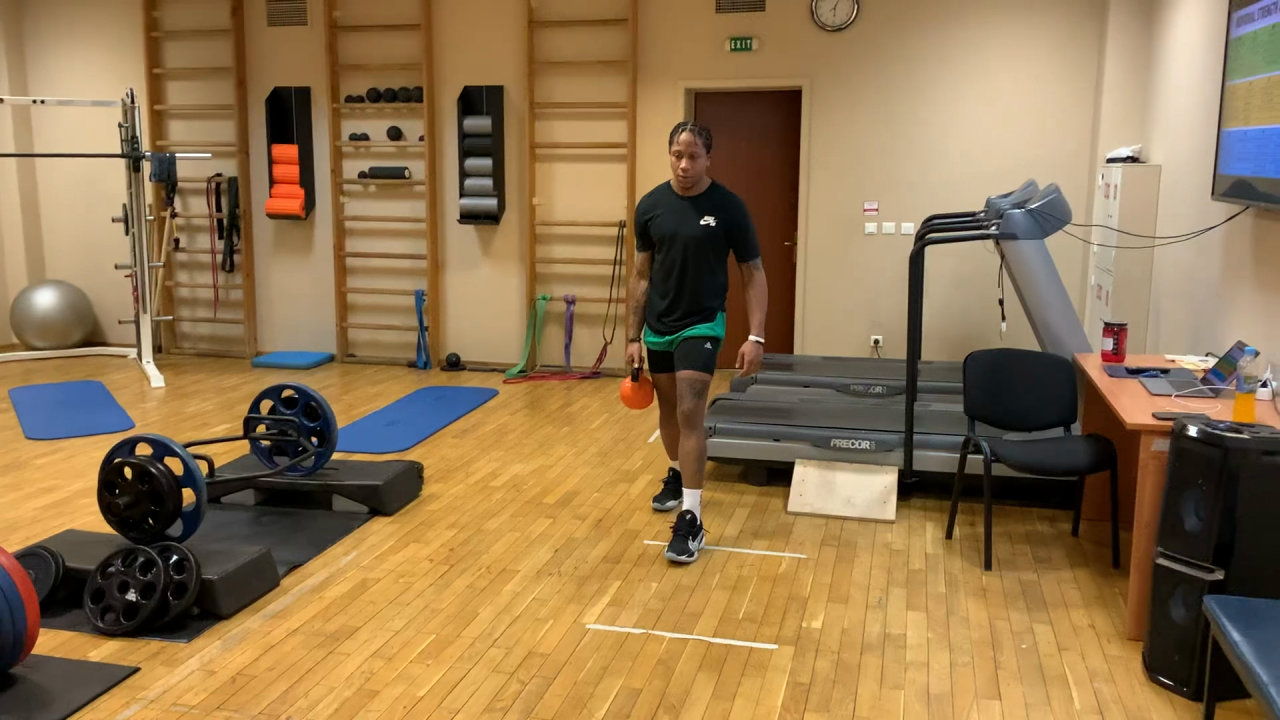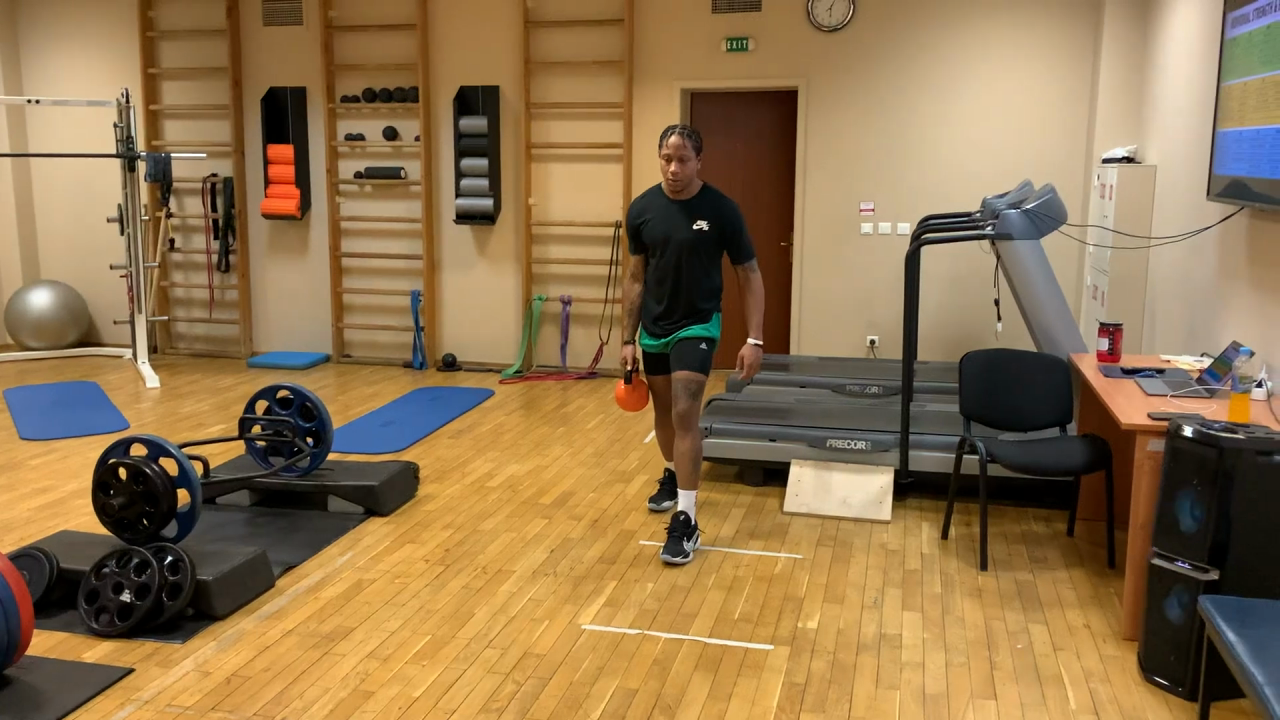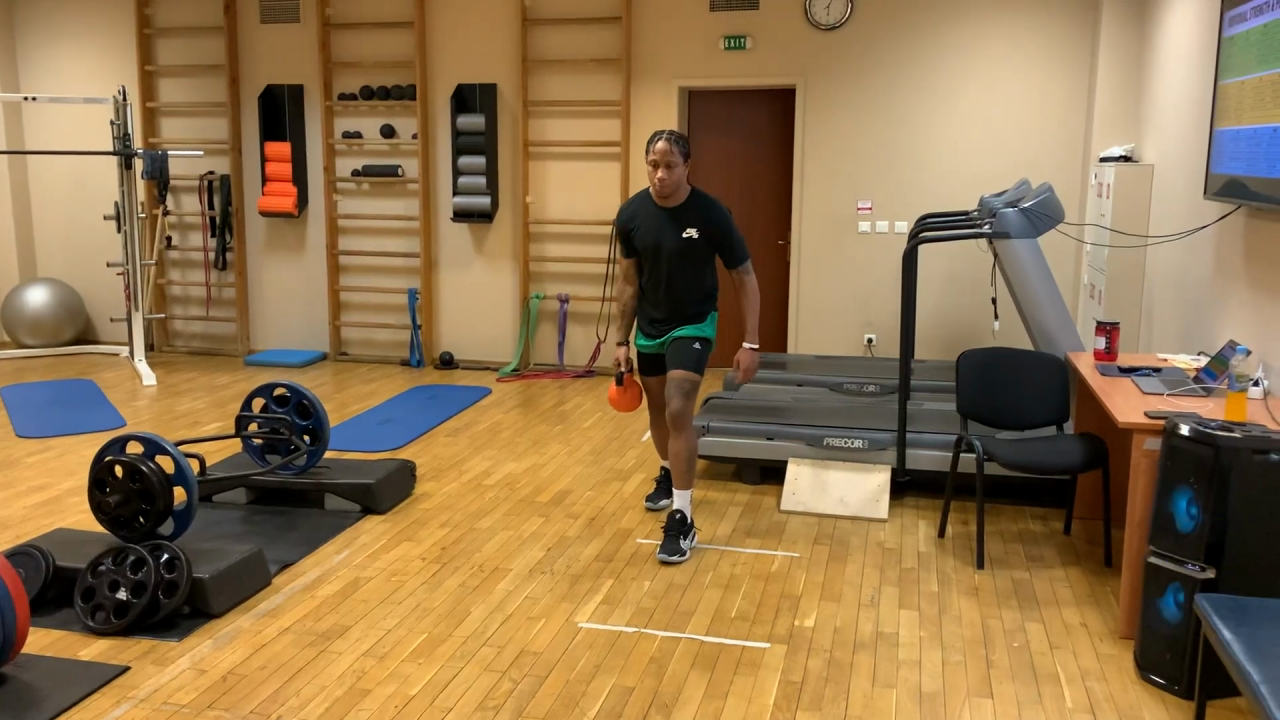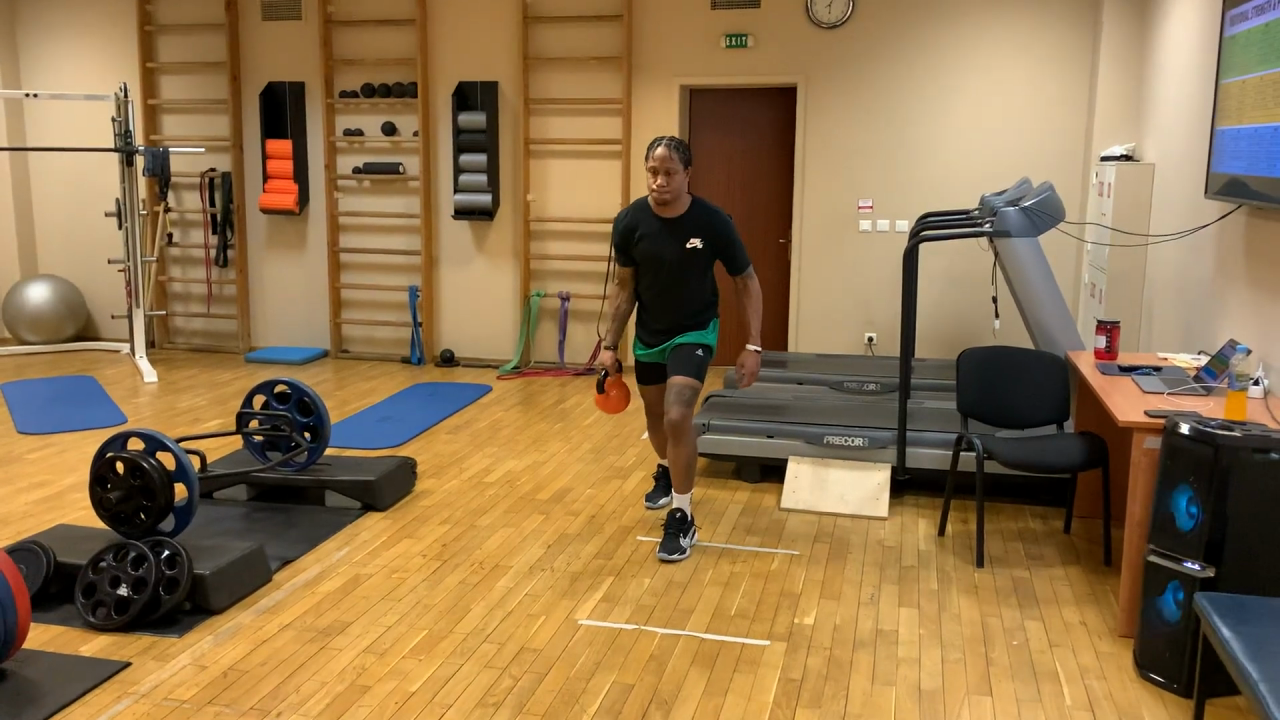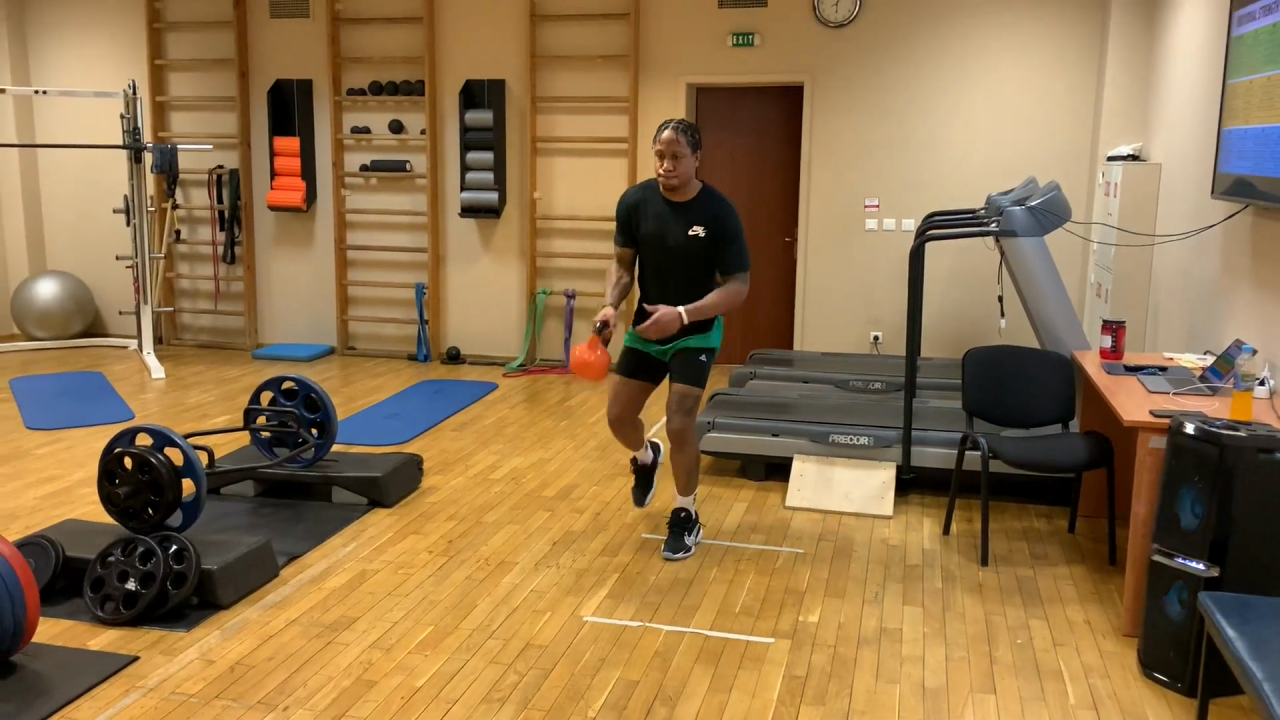
dt=0.3s
person 1, frame 1
left shoulder: (728, 207)
right shoulder: (650, 205)
left elbow: (753, 273)
right elbow: (642, 274)
left wrist: (755, 335)
right wrist: (634, 335)
left hip: (702, 325)
right hip: (657, 327)
left knee: (690, 413)
right knee: (667, 409)
left ankle: (690, 519)
right ankle: (676, 476)
person 1, frame 2
left shoulder: (721, 209)
right shoulder: (642, 209)
left elbow: (749, 275)
right elbow: (636, 277)
left wrist: (754, 339)
right wrist: (628, 338)
left hip: (697, 326)
right hip: (653, 328)
left knee: (684, 414)
right knee: (663, 411)
left ankle: (686, 520)
right ankle: (672, 477)
person 1, frame 3
left shoulder: (711, 213)
right shoulder: (631, 214)
left elbow: (744, 277)
right elbow: (629, 279)
left wrist: (750, 342)
right wrist: (622, 340)
left hip: (693, 325)
right hip: (649, 327)
left knee: (678, 412)
right knee: (657, 411)
left ankle: (681, 518)
right ankle: (668, 474)
person 1, frame 4
left shoulder: (713, 223)
right shoulder: (629, 222)
left elbow: (746, 282)
right elbow: (624, 285)
left wrist: (752, 345)
right wrist: (610, 344)
left hip: (694, 332)
right hip: (648, 334)
left knee: (678, 418)
right knee: (655, 417)
left ankle: (682, 518)
right ankle: (666, 471)
person 1, frame 5
left shoulder: (720, 213)
right shoulder: (634, 201)
left elbow: (737, 287)
right elbow: (622, 261)
left wrist: (680, 314)
right wrist: (611, 304)
left hip: (695, 332)
right hip: (645, 329)
left knee: (679, 425)
right knee: (619, 415)
left ankle: (686, 517)
right ankle: (647, 456)
